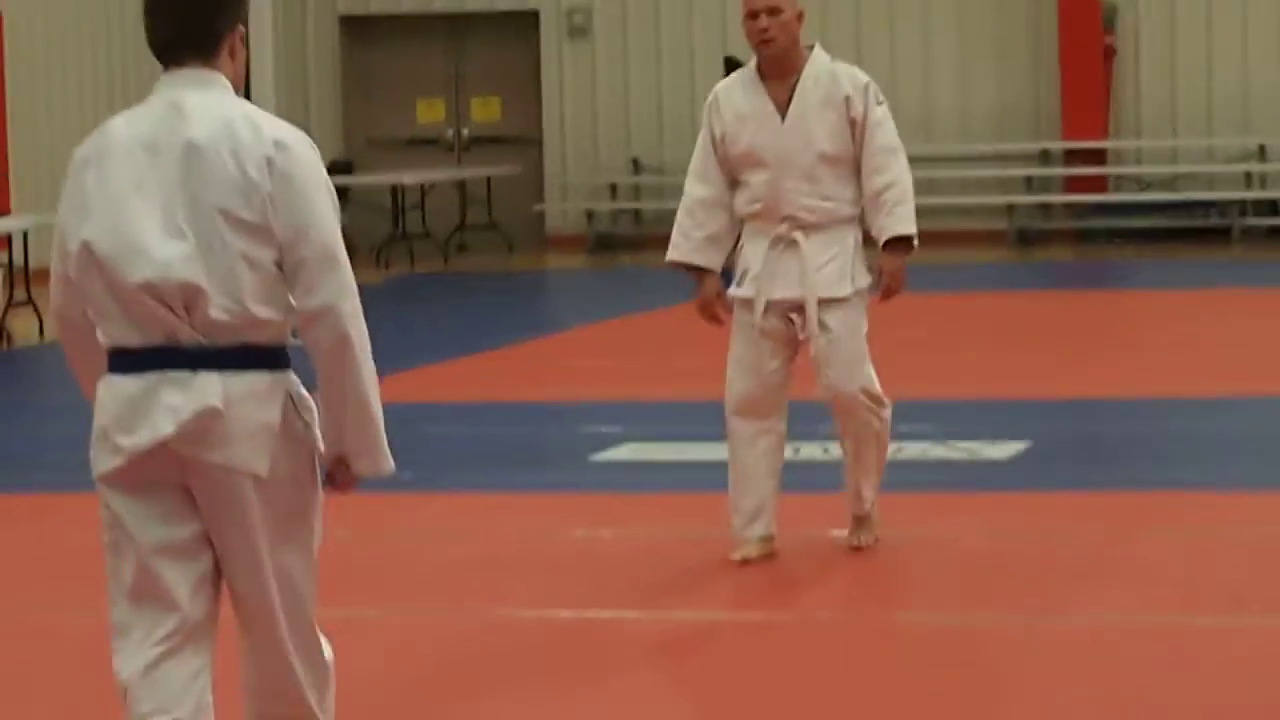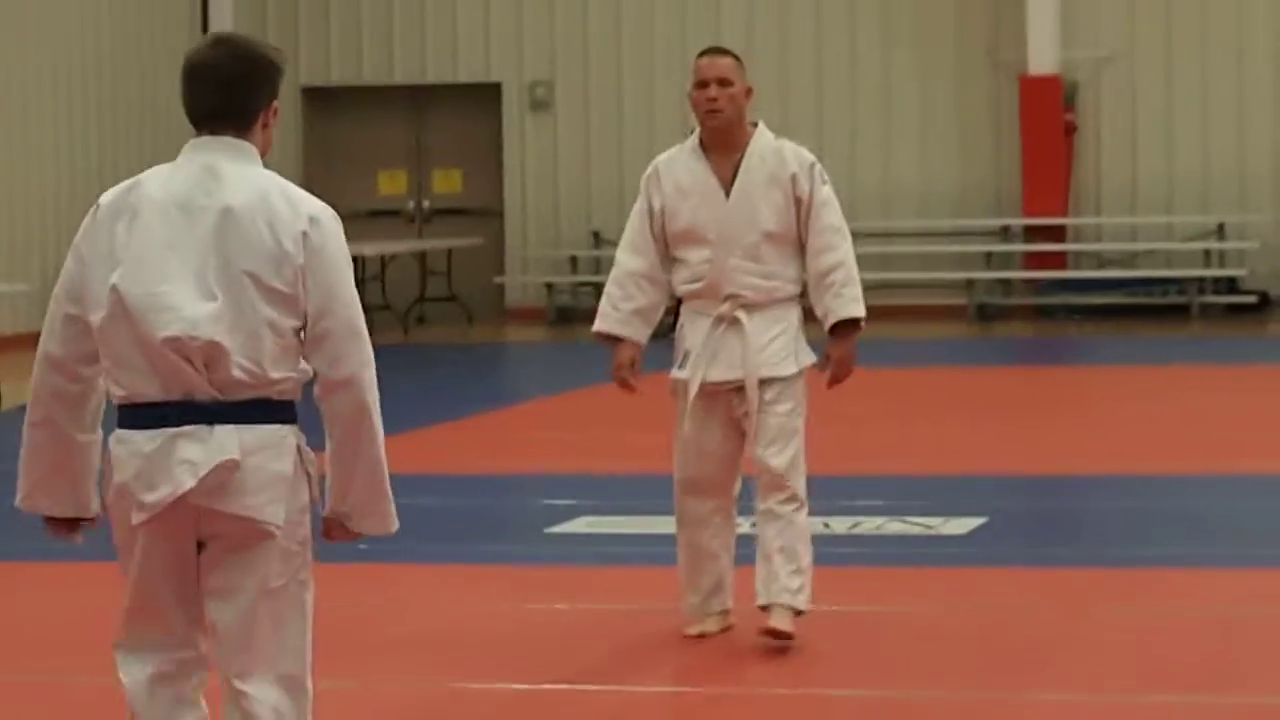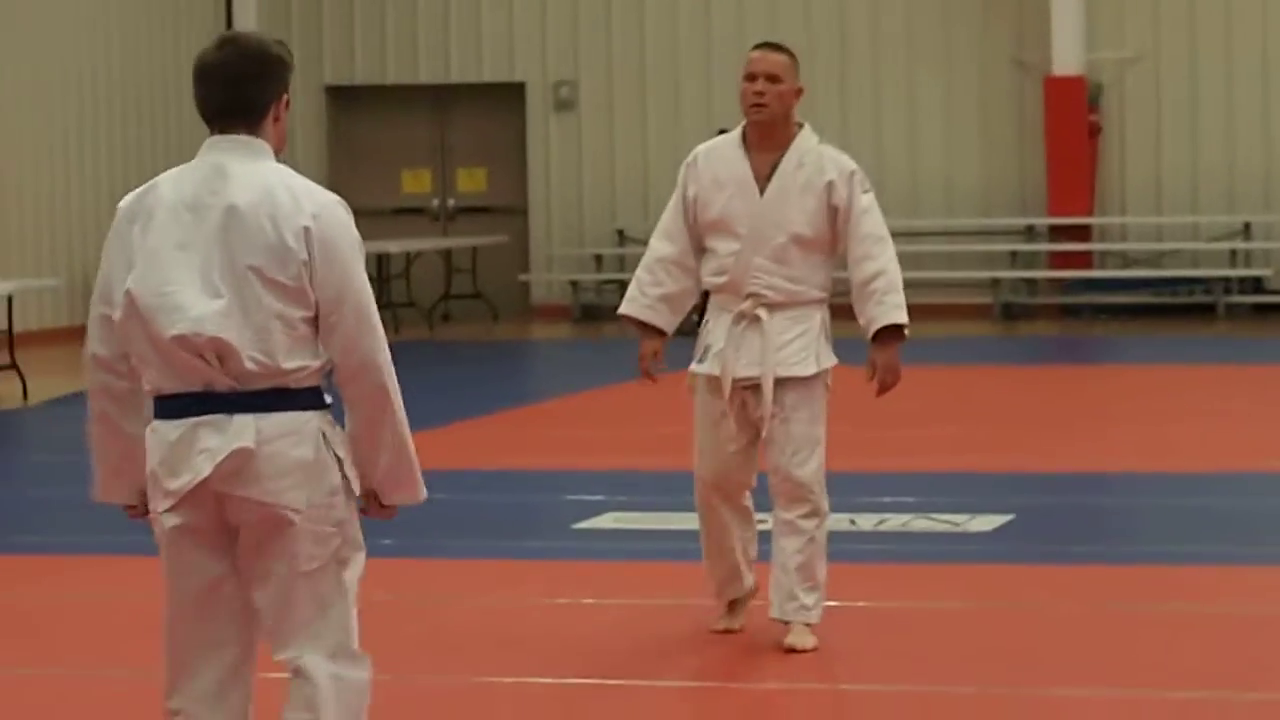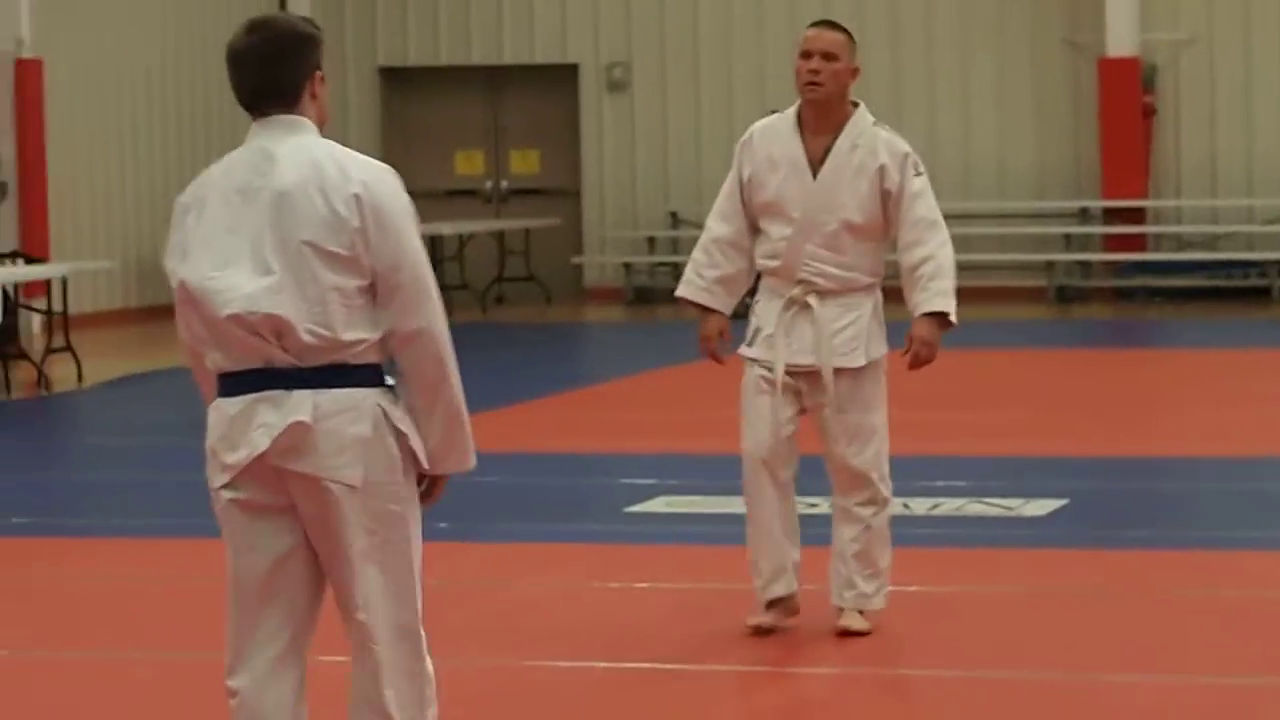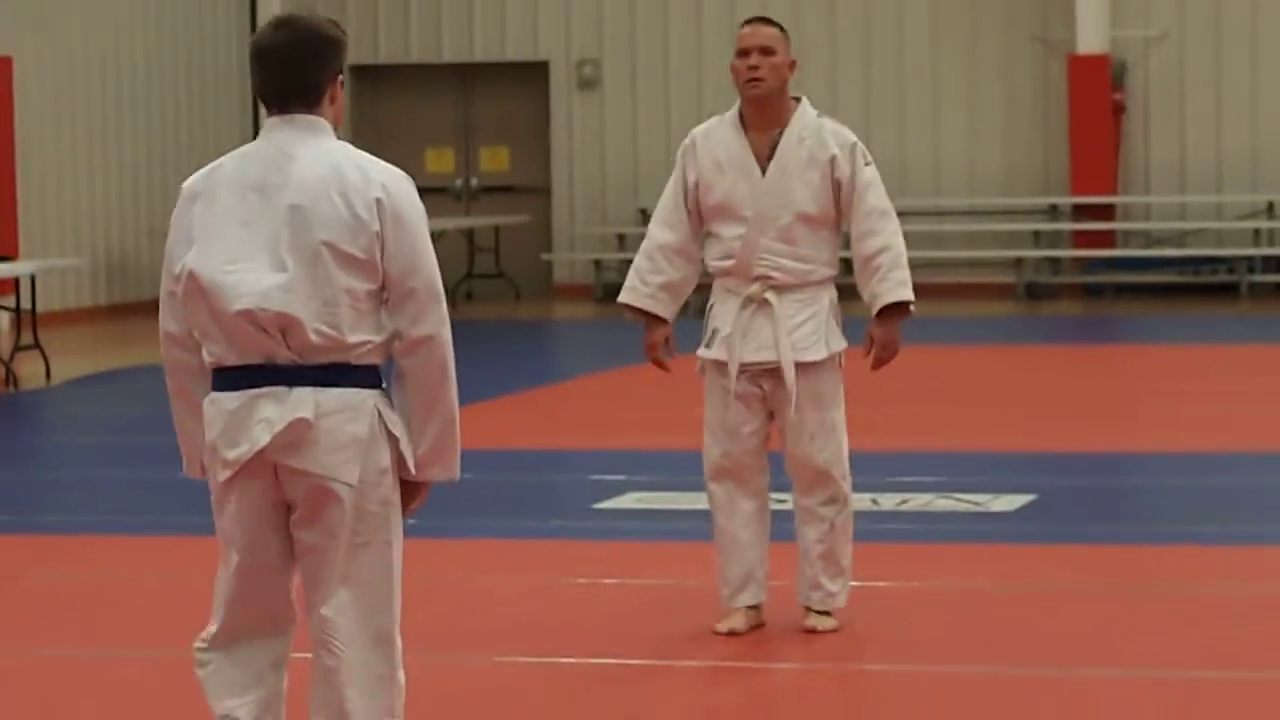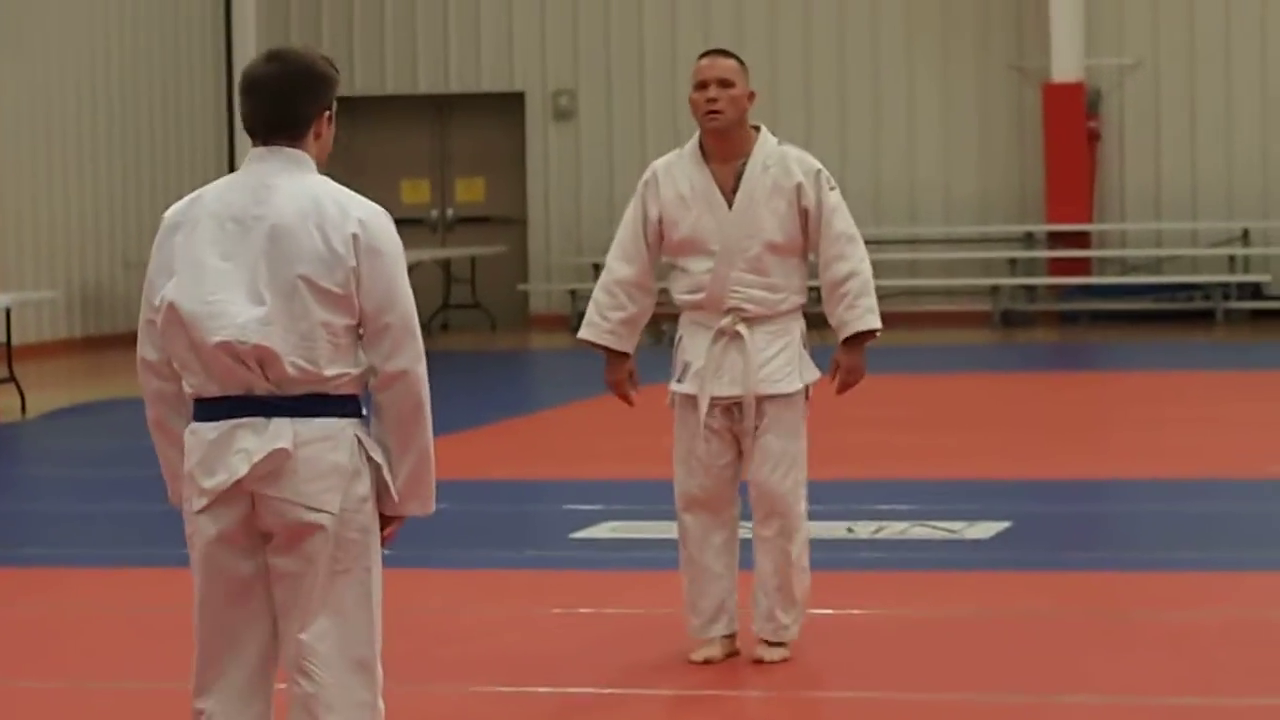
dt=0.3s
person 1, frame 1
left shoulder: (99, 151)
right shoulder: (273, 144)
left elbow: (72, 310)
right elbow: (327, 304)
right wrist: (354, 437)
left hip: (133, 407)
right hip: (245, 403)
left knee: (156, 634)
right knee: (280, 627)
person 1, frame 2
left shoulder: (118, 207)
right shoulder: (301, 215)
left elbow: (63, 360)
right elbow: (345, 371)
left wrist: (55, 483)
right wrist: (356, 498)
left hip: (146, 457)
right hip: (255, 460)
left knee: (156, 657)
person 1, frame 3
left shoulder: (139, 208)
right shoulder: (309, 208)
left elbow: (108, 357)
right elbow: (360, 355)
left wrist: (123, 472)
right wrist: (387, 471)
left hip: (182, 450)
right hip: (286, 447)
left knee: (201, 660)
right knee: (323, 651)
person 1, frame 4
left shoulder: (198, 197)
right shoulder: (362, 180)
left elbow: (199, 342)
right elbow: (416, 324)
right wrist: (439, 443)
left hip: (243, 430)
right hip: (347, 423)
left knee: (262, 639)
right knee: (383, 628)
person 1, frame 5
left shoulder: (204, 189)
right shoulder: (377, 184)
left elbow: (179, 335)
right elbow: (422, 331)
left wrist: (203, 443)
right wrist: (424, 451)
left hip: (239, 423)
right hip: (342, 424)
left knee: (243, 621)
right knee: (352, 626)
person 1, frame 6
left shoulder: (183, 220)
right shoulder: (356, 219)
left elbow: (158, 366)
right elbow: (398, 367)
left wrist: (187, 473)
right wrist: (402, 485)
left hip: (219, 456)
right hip: (320, 457)
left knee: (227, 660)
right knee: (332, 655)
person 2, frame 1
left shoulder: (850, 87)
right shoulder: (725, 99)
left elbow: (885, 171)
right elbow: (707, 191)
left wrist: (893, 250)
right wrist: (704, 271)
left hip: (832, 261)
right hip: (760, 265)
left knee: (852, 393)
right knee: (750, 401)
left ankle: (863, 509)
right ankle: (754, 530)
person 2, frame 2
left shoulder: (794, 165)
right shoulder: (665, 174)
left elbow: (829, 253)
right elbow: (639, 263)
left wrist: (842, 332)
right wrist: (625, 339)
left hip: (773, 341)
right hip: (701, 342)
left knee: (779, 476)
right knee: (700, 482)
left ankle: (782, 604)
right ankle: (708, 604)
person 2, frame 3
left shoulder: (833, 170)
right shoulder: (705, 163)
left elbow: (873, 256)
right elbow: (673, 251)
left wrist: (886, 336)
right wrist: (652, 325)
left hip: (795, 342)
right hip: (723, 338)
left knee: (797, 483)
right knee: (716, 476)
left ankle: (799, 612)
right ankle: (735, 588)
person 2, frame 4
left shoulder: (887, 153)
right shoulder: (759, 142)
left elbow: (925, 240)
right elbow: (729, 231)
left wrist: (929, 316)
right wrist: (712, 307)
left hip: (848, 326)
right hip: (774, 321)
left knee: (858, 468)
right knee: (762, 458)
left ankle: (856, 598)
right ankle: (777, 592)
person 2, frame 5
left shoulder: (834, 144)
right shoulder: (702, 145)
left elbow: (875, 231)
right elbow: (672, 235)
left wrist: (887, 312)
right wrist: (656, 315)
left hip: (805, 321)
right hip: (732, 322)
left knee: (820, 467)
right knee: (730, 467)
left ankle: (824, 597)
right ankle: (743, 599)
person 2, frame 6
left shoulder: (799, 171)
right shoulder: (662, 179)
left elbow: (843, 256)
right elbow: (628, 268)
left wrist: (853, 340)
right wrist: (616, 350)
left hip: (774, 352)
right hip: (701, 354)
left knee: (778, 498)
right knee: (701, 498)
left ankle: (775, 629)
right ankle: (715, 628)
